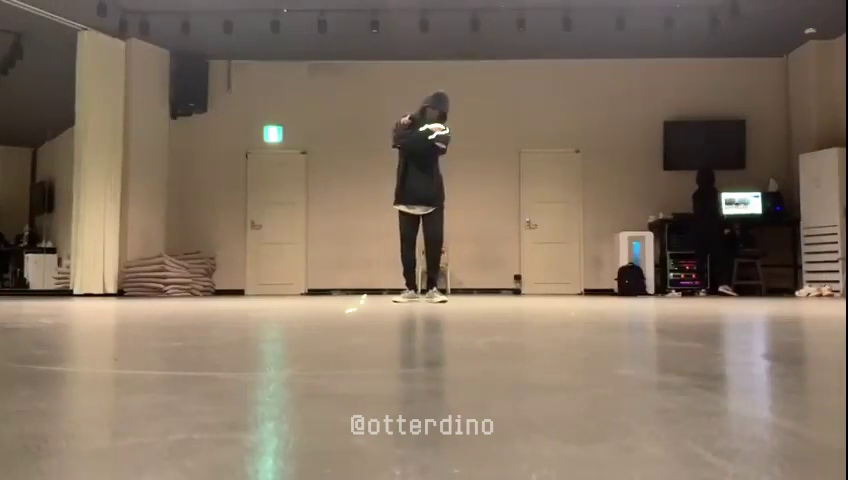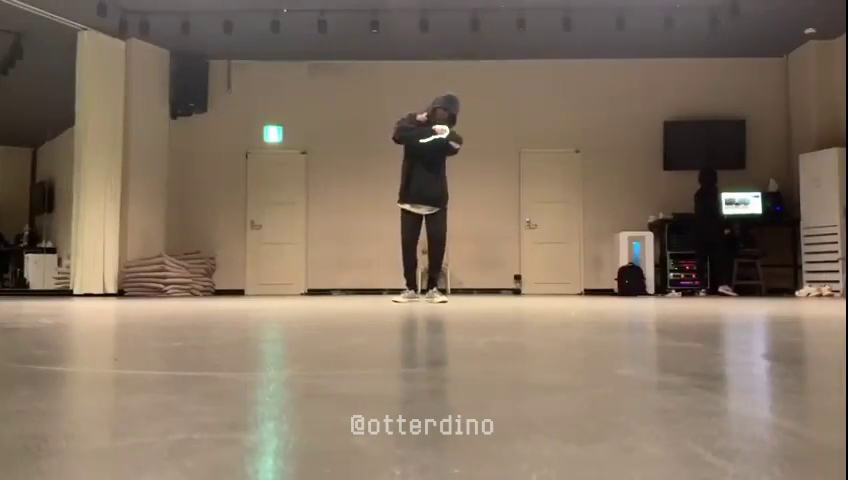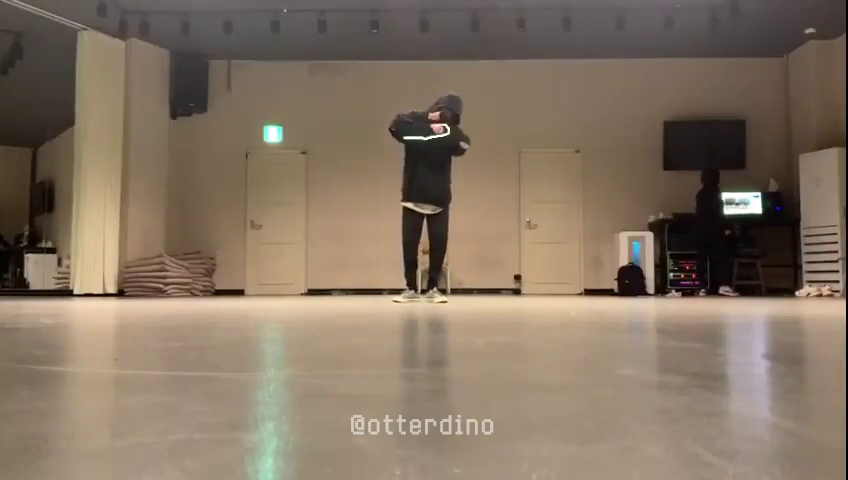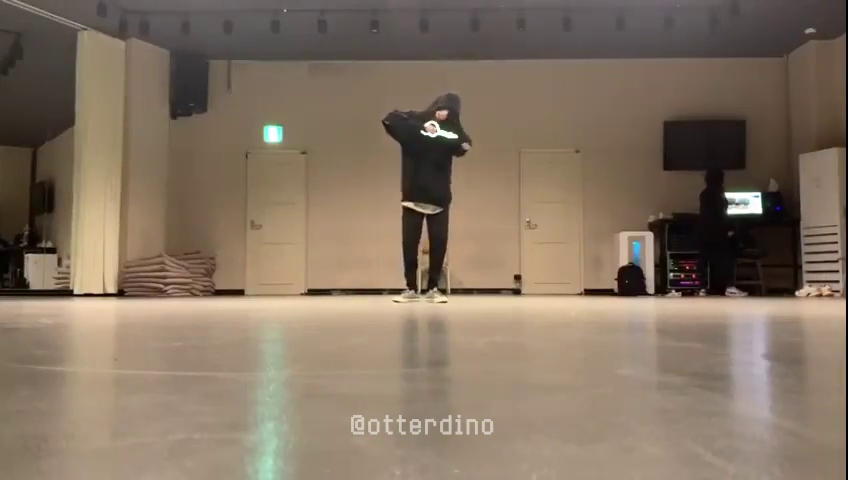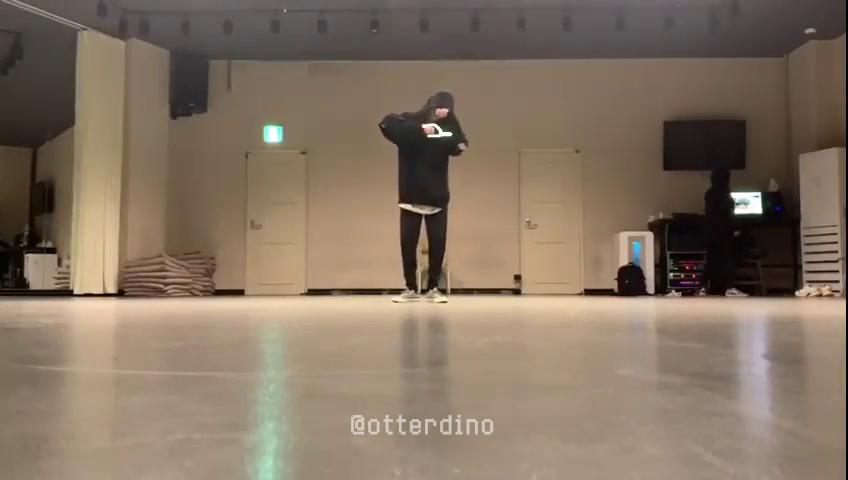
dt=0.2s
person 1, frame 1
left shoulder: (440, 130)
right shoulder: (407, 123)
left elbow: (439, 146)
right elbow: (400, 142)
left wrist: (414, 127)
right wrist: (426, 133)
left hip: (432, 195)
right hip: (408, 193)
left knee: (435, 241)
right knee: (407, 241)
left ankle: (432, 288)
right ankle: (410, 288)
person 1, frame 2
left shoulder: (447, 131)
right shoulder: (413, 120)
left elbow: (454, 146)
right elbow: (399, 135)
right wrist: (430, 131)
left hip: (436, 195)
right hip: (412, 193)
left knee: (438, 241)
right knee: (408, 242)
left ankle: (433, 288)
right ankle: (411, 288)
person 1, frame 3
left shoulder: (450, 130)
right shoulder: (416, 120)
left elbow: (462, 145)
right elbow: (395, 126)
left wrist: (445, 122)
right wrist: (428, 129)
left hip: (439, 195)
right hip: (414, 194)
left knee: (439, 242)
right knee: (409, 242)
left ankle: (433, 288)
right ankle: (411, 288)
person 1, frame 4
left shoulder: (449, 130)
right shoulder: (414, 120)
left elbow: (464, 146)
right elbow: (390, 120)
left wrist: (451, 121)
right wrist: (420, 127)
left hip: (439, 196)
right hip: (414, 194)
left knee: (439, 242)
right knee: (409, 242)
left ankle: (433, 288)
right ankle: (411, 288)
person 1, frame 5
left shoulder: (445, 130)
right shoulder: (411, 121)
left elbow: (460, 146)
right elbow: (386, 124)
left wrist: (450, 119)
right wrist: (418, 129)
left hip: (437, 196)
right hip: (411, 195)
left knee: (438, 242)
right knee: (408, 242)
left ankle: (433, 288)
right ankle: (410, 288)
person 2, frame 1
left shoulder: (696, 195)
right shoulder: (713, 192)
right elbow: (716, 212)
right wrist: (724, 228)
left hip: (699, 231)
right hip: (713, 230)
left knee: (703, 259)
right knee: (722, 257)
right ankle: (723, 284)
person 2, frame 2
left shoulder: (698, 194)
right shoulder: (713, 192)
right elbow: (716, 212)
right wrist: (724, 228)
left hip: (700, 231)
right hip: (714, 231)
left knee: (703, 259)
right knee: (723, 257)
right ankle: (723, 285)
person 2, frame 3
left shoulder: (700, 194)
right shoulder: (714, 192)
right elbow: (717, 212)
right wrist: (725, 228)
left hip: (702, 231)
right hip: (714, 231)
left knee: (704, 259)
right knee: (722, 258)
right ankle: (724, 286)
person 2, frame 4
left shoulder: (704, 194)
right shoulder: (718, 193)
right elbow: (721, 213)
right wrist: (728, 229)
left hip: (706, 231)
right hip: (718, 231)
left knee: (706, 259)
right knee: (726, 259)
right ankle: (729, 287)
person 2, frame 5
left shoulder: (709, 193)
right shoulder: (724, 192)
right elbow: (728, 212)
right wrist: (733, 229)
left hip: (711, 231)
right hip: (723, 231)
left knee: (712, 259)
right knee: (728, 259)
left ankle: (708, 287)
right ankle: (729, 288)
